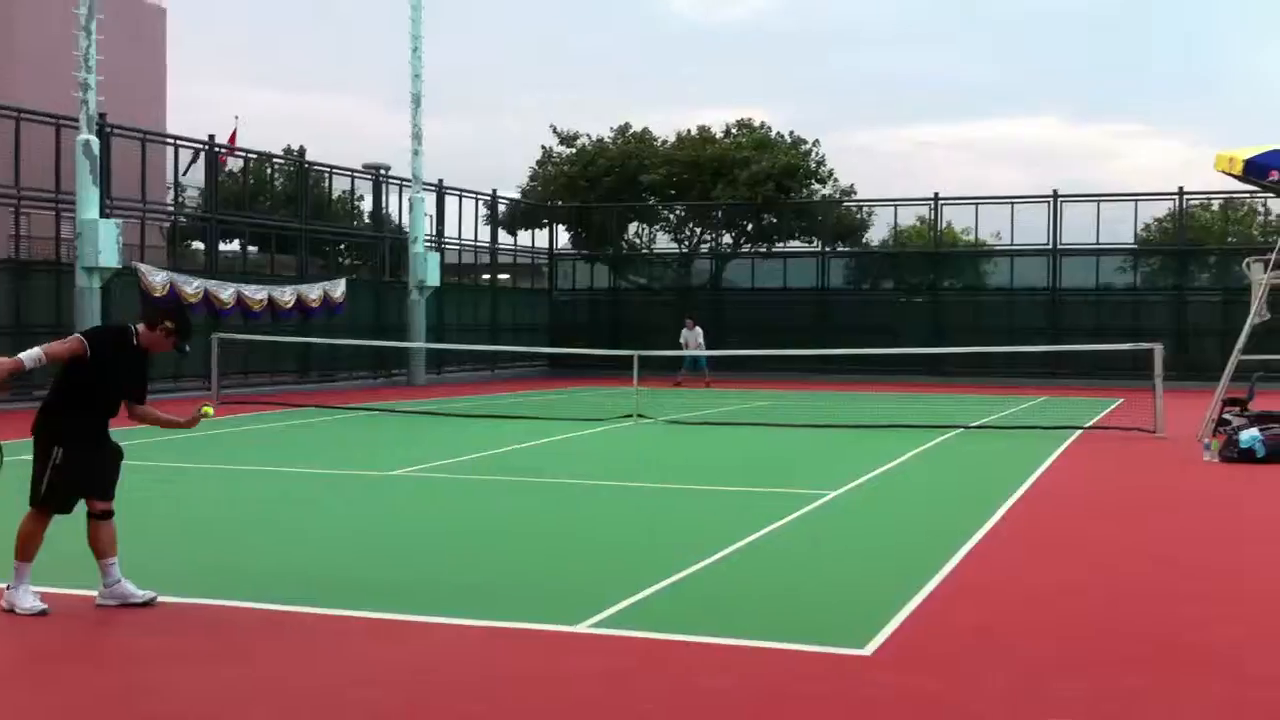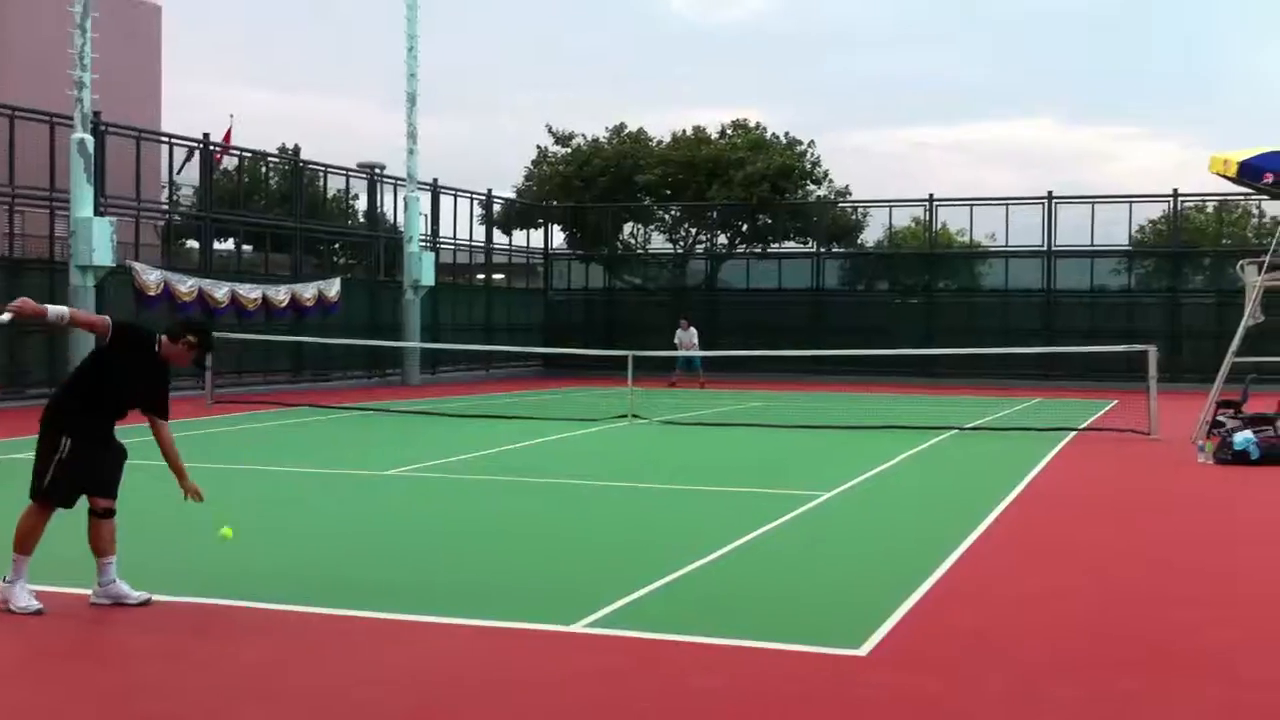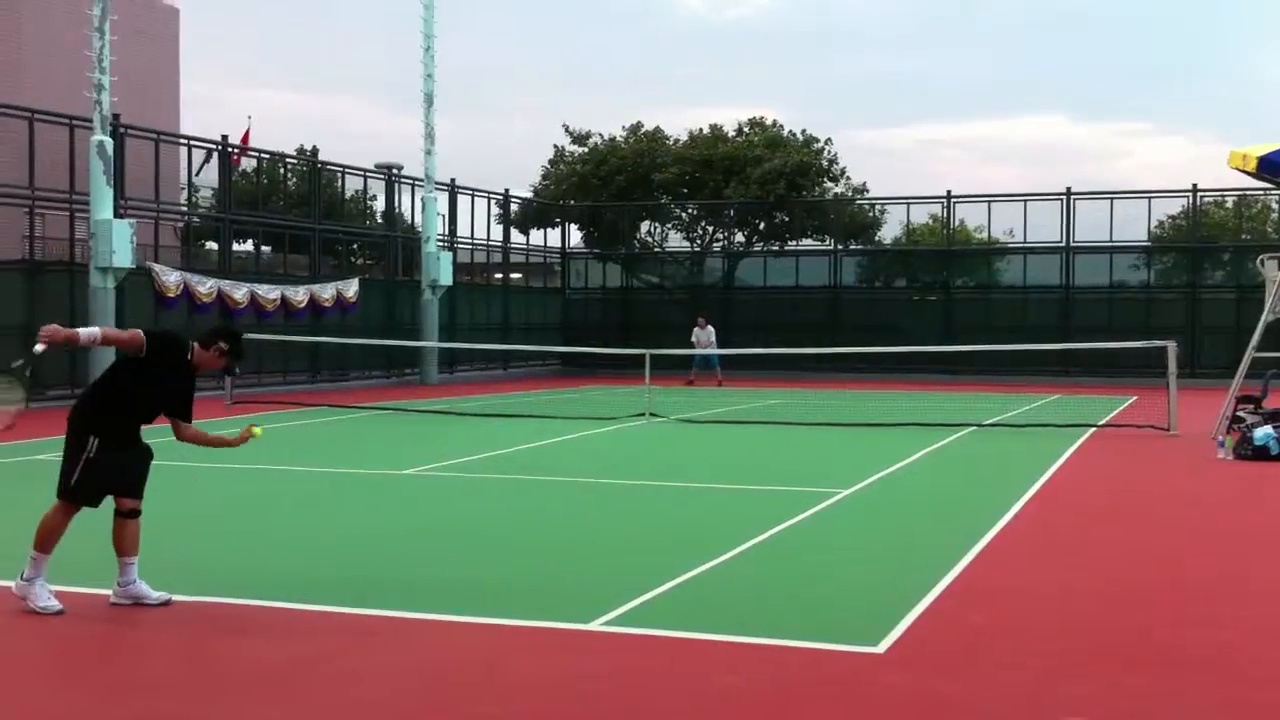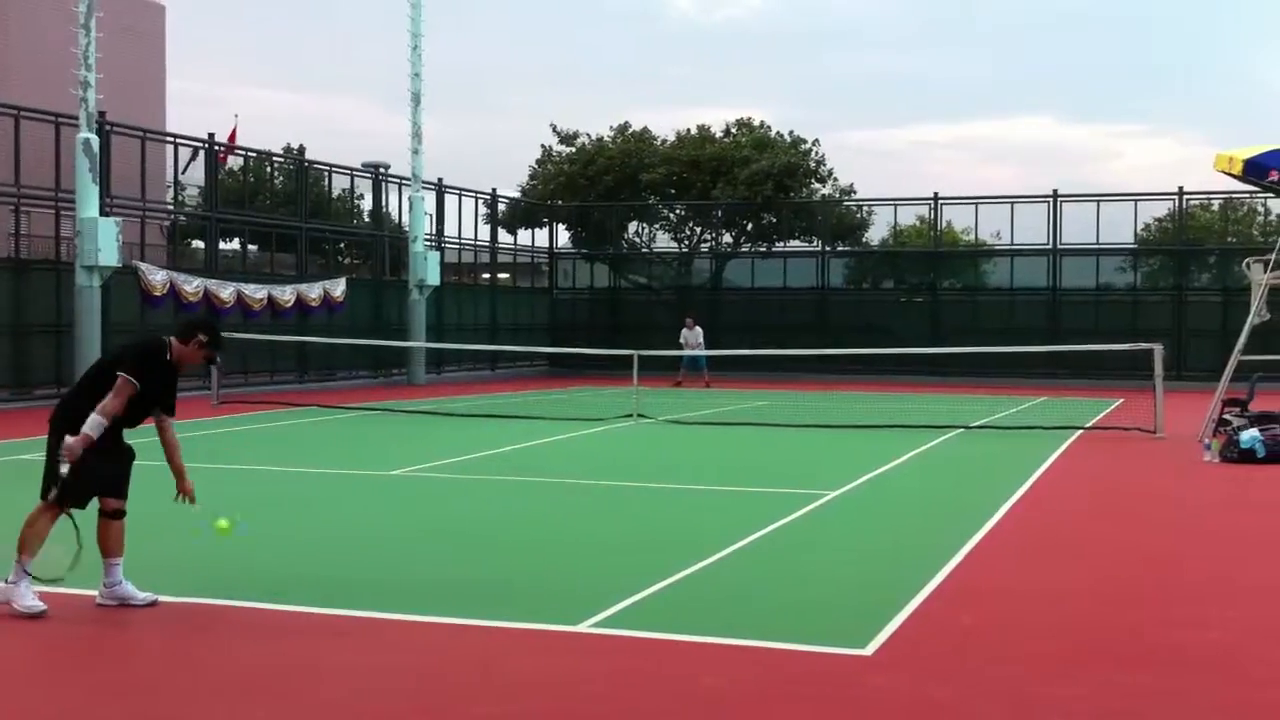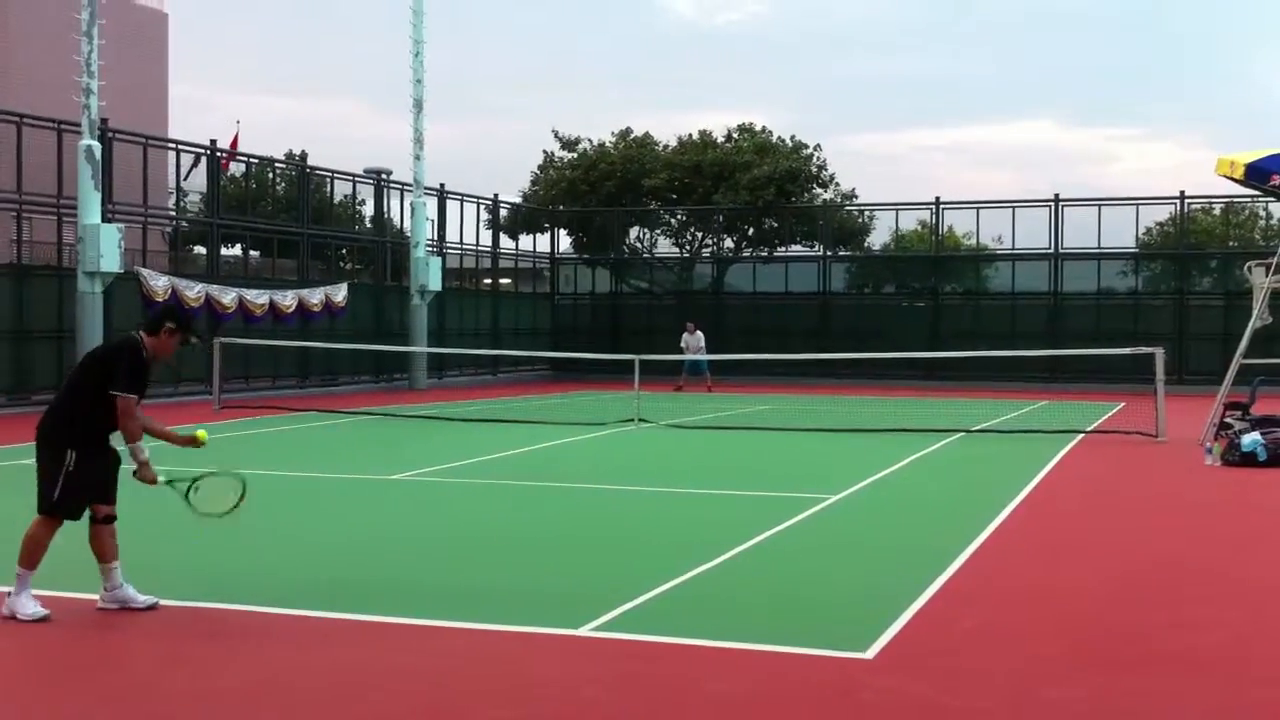
dt=0.3s
person 1, frame 1
left shoulder: (138, 360)
right shoulder: (111, 337)
left elbow: (136, 410)
right elbow: (66, 347)
left wrist: (182, 423)
left hip: (94, 437)
right hip: (60, 432)
left knee: (102, 507)
right knee: (43, 509)
left ankle: (112, 585)
person 1, frame 2
left shoulder: (158, 375)
right shoulder: (136, 340)
left elbow: (161, 430)
right elbow: (86, 320)
left wrist: (184, 479)
right wrist: (38, 310)
left hip: (99, 435)
right hip: (66, 426)
left knee: (104, 505)
right knee: (44, 504)
left ankle: (107, 583)
person 1, frame 3
left shoulder: (185, 379)
right shoulder: (170, 346)
left elbow: (183, 431)
right elbow: (119, 336)
left wrist: (231, 441)
right wrist: (71, 335)
left hip: (126, 436)
right hip: (93, 427)
left knee: (130, 505)
right knee: (68, 503)
left ankle: (127, 584)
right ankle: (31, 580)
person 1, frame 4
left shoulder: (168, 371)
right shoulder: (150, 351)
left elbow: (165, 429)
right elbow: (118, 397)
left wrist: (181, 478)
right wrist: (84, 437)
left hip: (108, 436)
right hip: (77, 429)
left knee: (114, 505)
right knee: (54, 503)
left ankle: (113, 585)
person 1, frame 5
left shoulder: (138, 357)
right shoulder: (129, 354)
left elbow: (133, 417)
right elbow: (126, 417)
left wrist: (177, 438)
right wrist: (142, 462)
left hip: (91, 441)
right hip: (63, 439)
left knee: (104, 512)
right knee: (52, 515)
left ankle: (114, 589)
